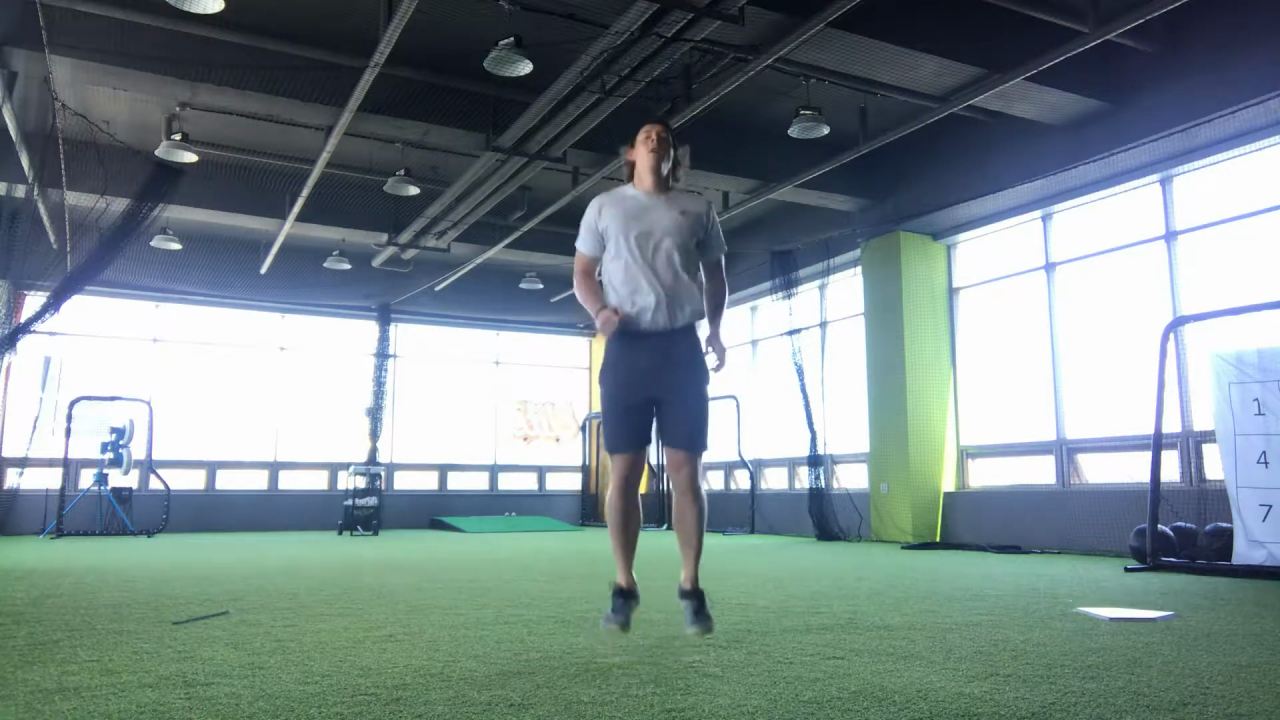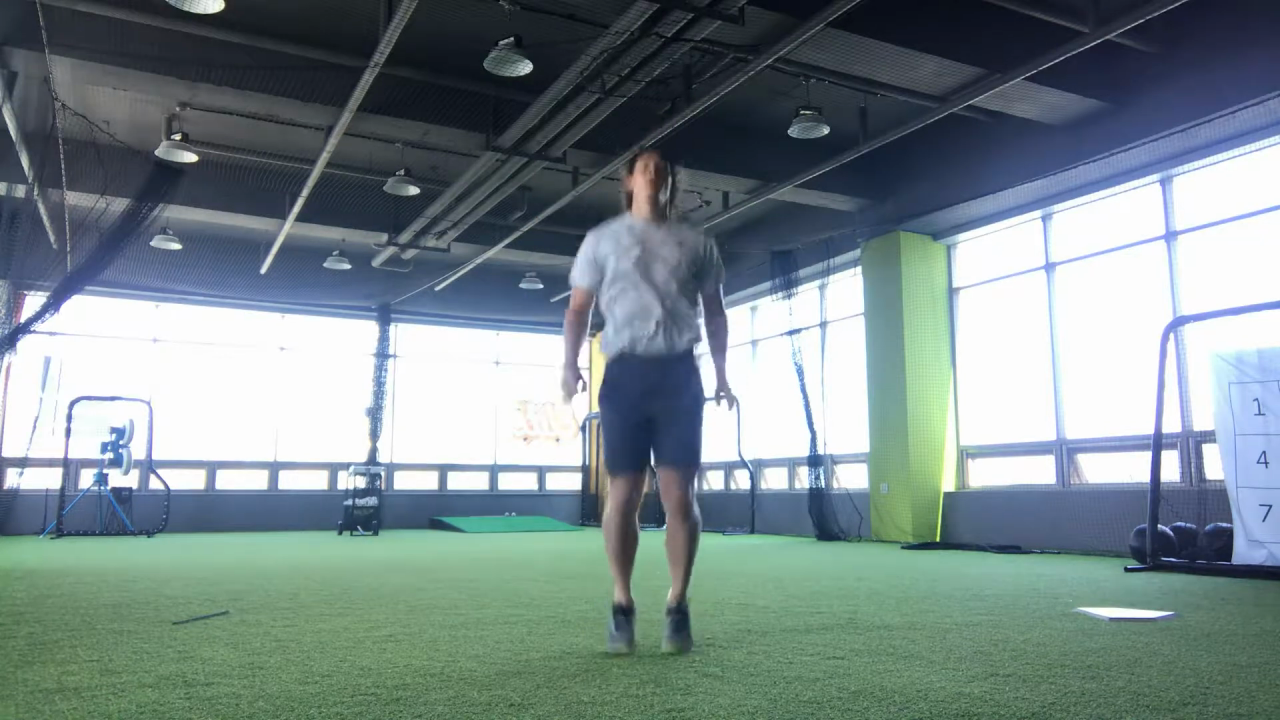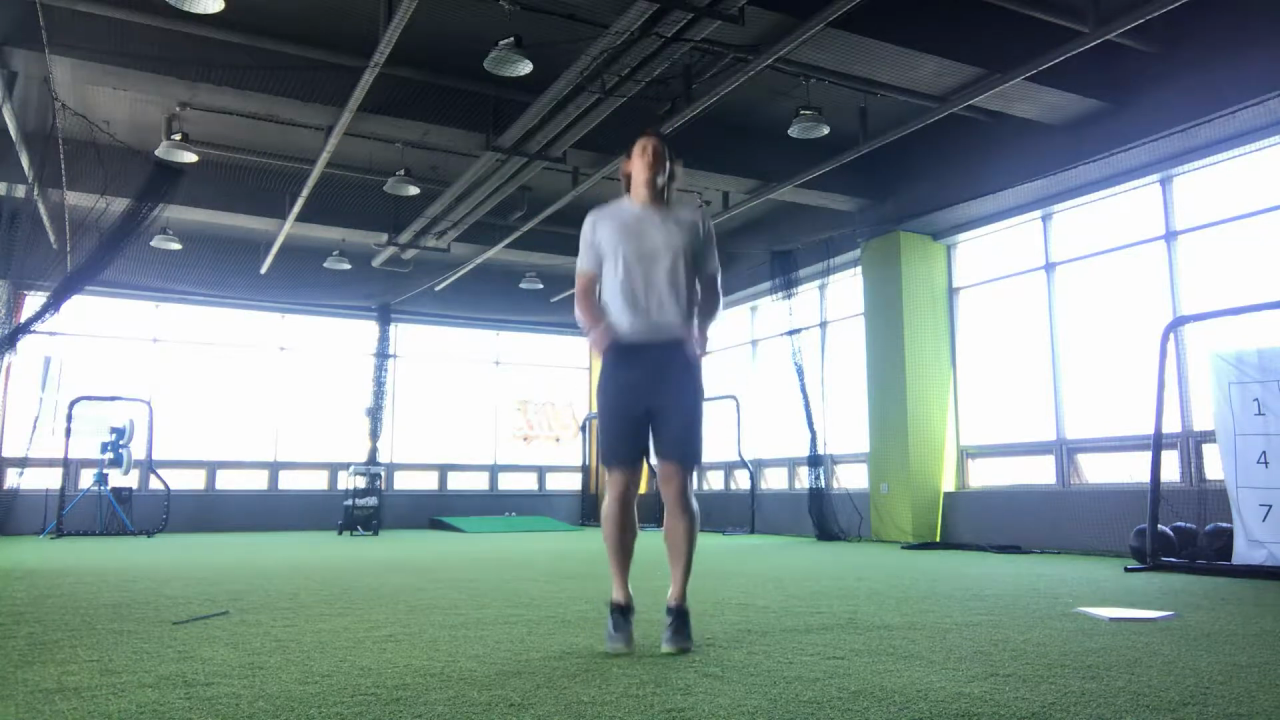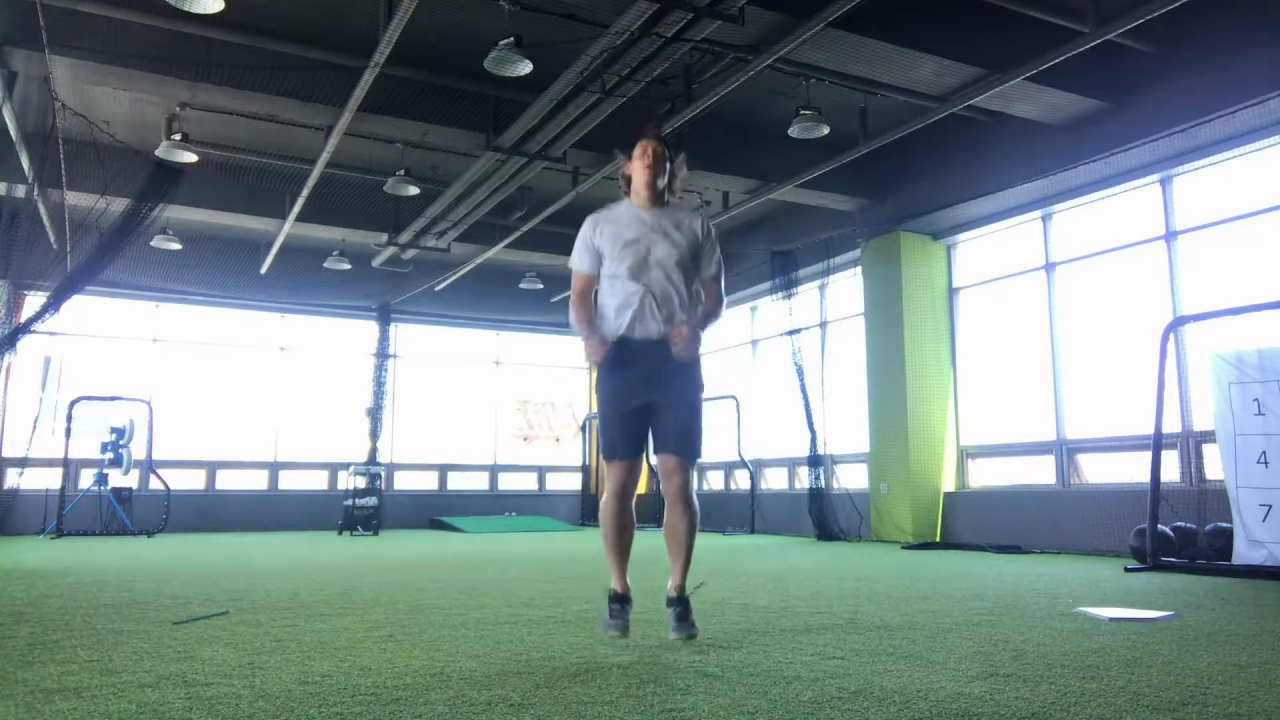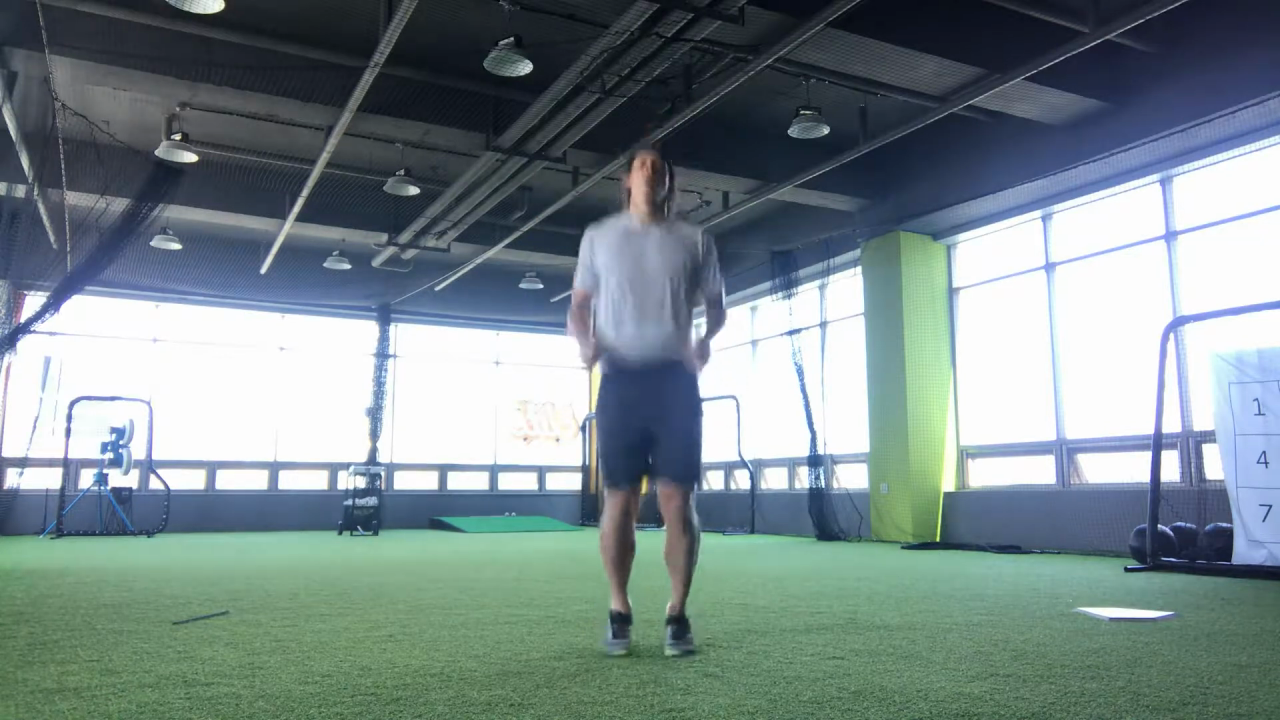
dt=0.2s
person 1, frame 1
left shoulder: (698, 210)
right shoulder: (604, 207)
left elbow: (714, 277)
right elbow: (583, 275)
left wrist: (716, 334)
right wrist: (599, 310)
left hip: (681, 345)
right hip: (627, 347)
left knee: (684, 470)
right knee: (624, 472)
left ankle: (691, 589)
right ankle: (624, 587)
person 1, frame 2
left shoulder: (696, 242)
right shoulder: (601, 239)
left elbow: (714, 312)
right elbow: (578, 308)
left wrist: (721, 373)
right wrist: (571, 364)
left hip: (678, 373)
right hip: (625, 372)
left knee: (678, 494)
right knee: (623, 494)
left ankle: (677, 606)
right ankle: (622, 606)
person 1, frame 3
left shoulder: (694, 222)
right shoulder: (601, 221)
left elbow: (711, 291)
right elbow: (584, 292)
left wrist: (703, 326)
right wrist: (594, 328)
left hip: (676, 361)
right hip: (623, 362)
left knee: (676, 485)
right knee: (620, 486)
left ankle: (677, 604)
right ankle: (621, 601)
person 1, frame 4
left shoulder: (694, 226)
right shoulder: (600, 225)
left elbow: (714, 294)
right elbow: (580, 292)
left wrist: (698, 326)
right wrist: (587, 337)
left hip: (675, 362)
right hip: (622, 362)
left knee: (676, 481)
right knee: (619, 480)
left ankle: (677, 596)
right ankle: (619, 592)
person 1, frame 5
left shoulder: (693, 238)
right shoulder: (600, 236)
left elbow: (715, 303)
right elbow: (579, 304)
left wrist: (707, 337)
right wrist: (585, 338)
left hip: (675, 378)
right hip: (621, 379)
left knee: (677, 504)
right knee: (620, 505)
left ankle: (677, 613)
right ankle: (619, 610)
